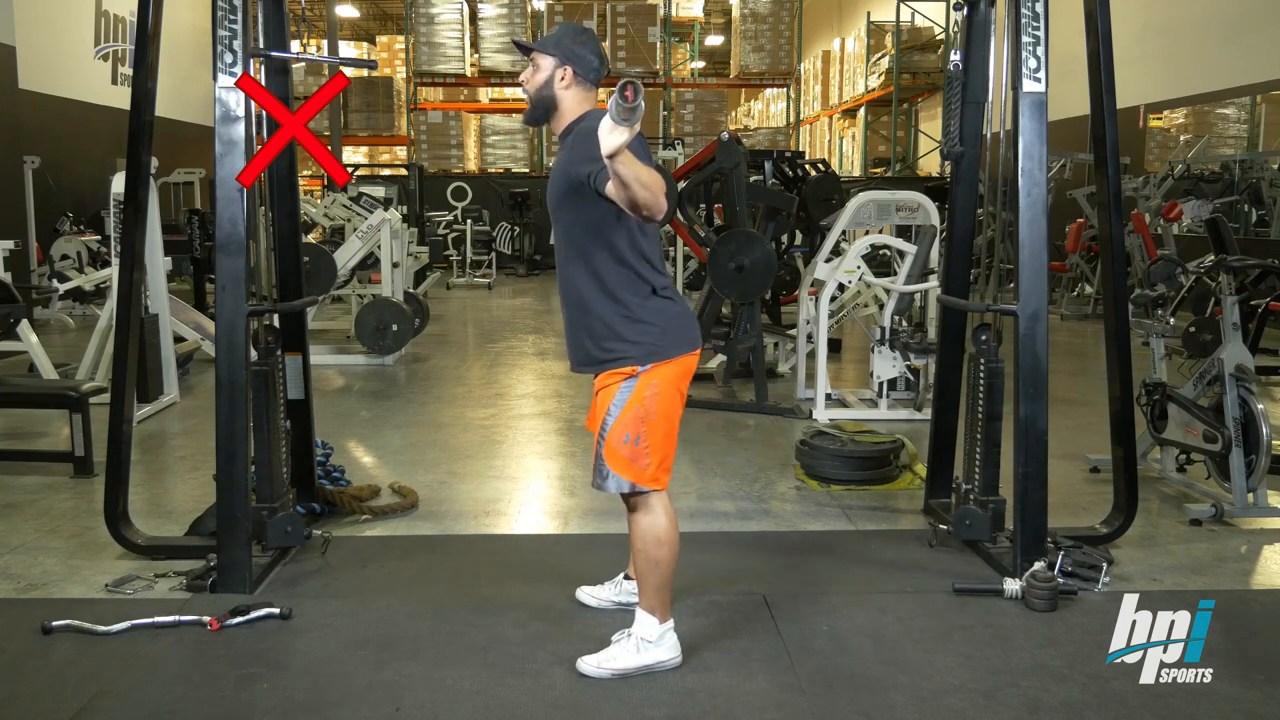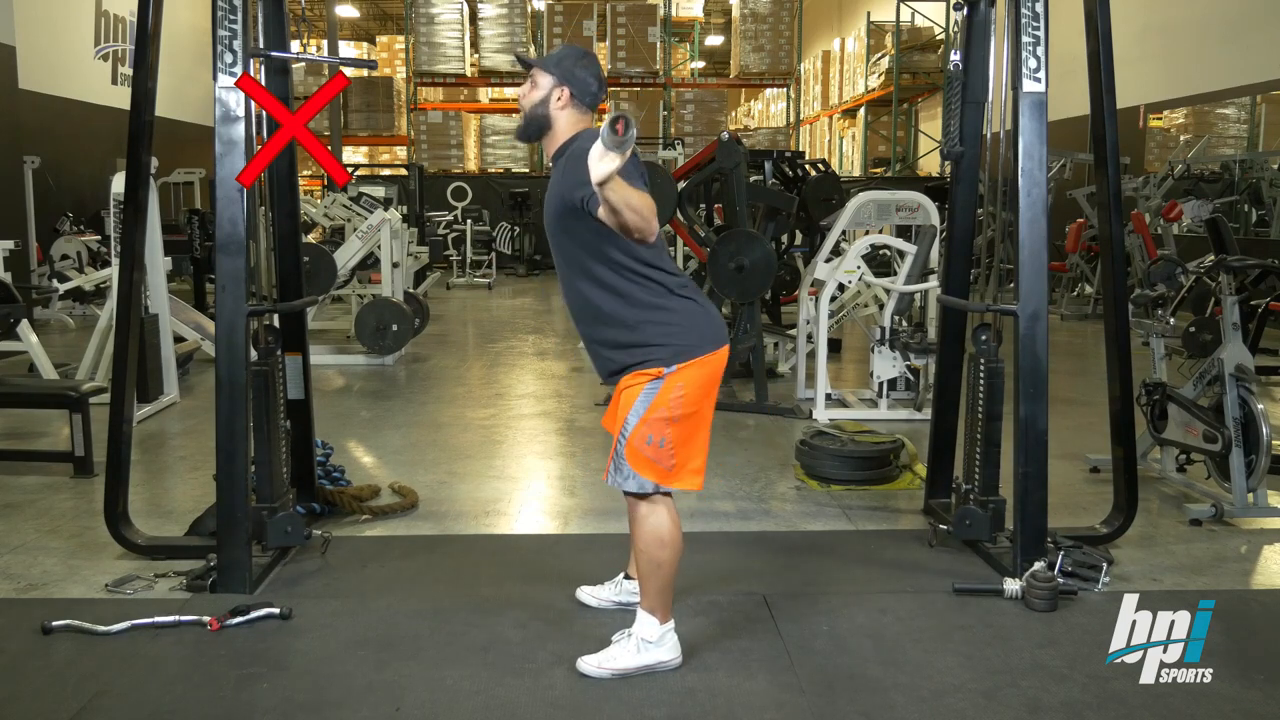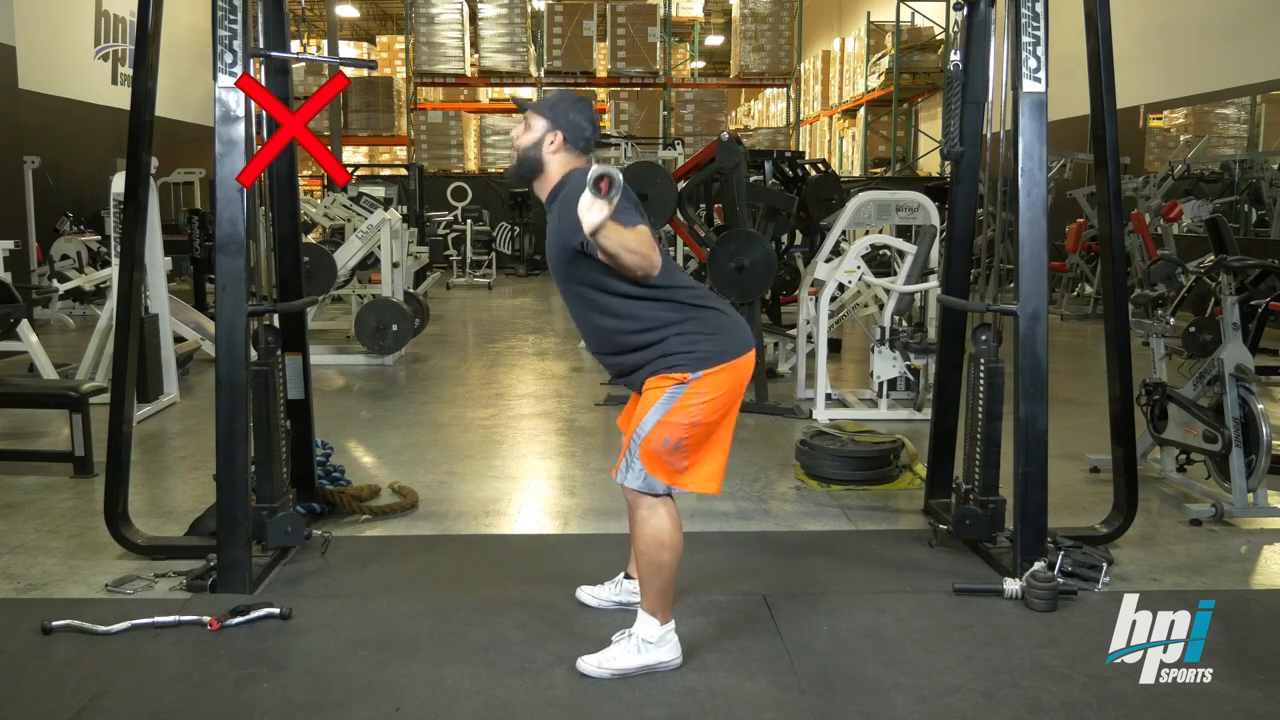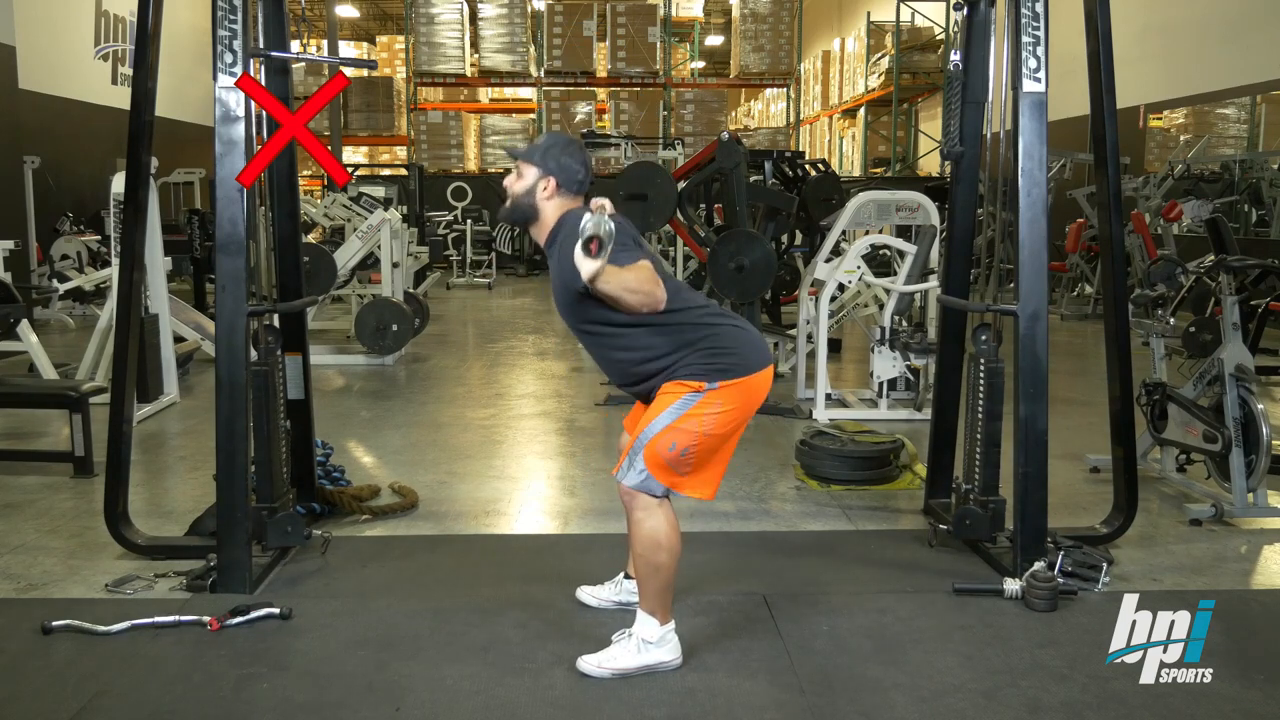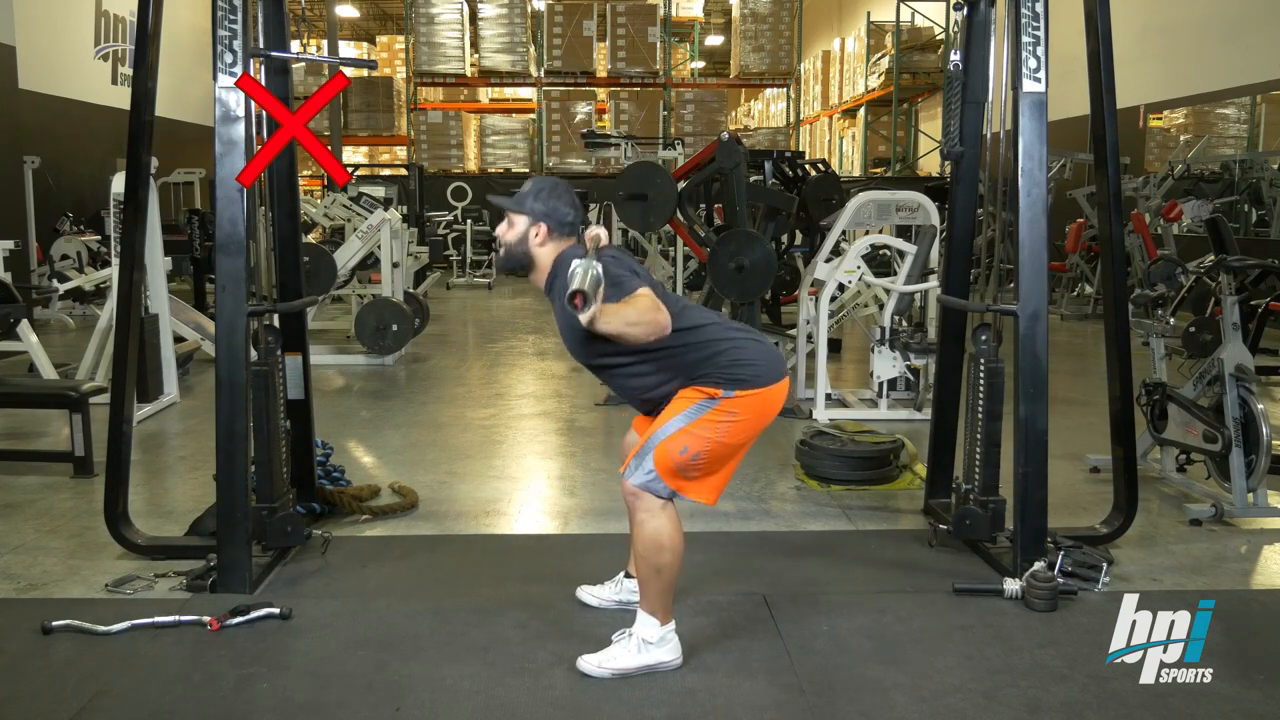
dt=0.2s
person 1, frame 1
left shoulder: (598, 138)
right shoulder: (582, 142)
left elbow: (652, 202)
left wrist: (620, 154)
left hip: (642, 345)
right hip: (626, 340)
left knee: (639, 483)
right knee: (631, 476)
left ankle: (654, 637)
right ankle: (636, 580)
person 1, frame 2
left shoulder: (591, 156)
right shoulder: (576, 159)
left elbow: (644, 225)
left wrist: (609, 182)
left hip: (672, 347)
right hip: (650, 344)
left knee: (645, 481)
right knee: (636, 472)
left ankle: (655, 637)
right ankle: (637, 579)
person 1, frame 3
left shoulder: (582, 193)
right shoulder: (570, 197)
left elbow: (646, 259)
left wrist: (601, 229)
left hip: (701, 354)
right hip: (678, 352)
left knee: (644, 481)
right knee: (637, 466)
left ankle: (655, 637)
right ankle: (638, 581)
person 1, frame 4
left shoulder: (582, 232)
right shoulder: (573, 233)
left elbow: (651, 293)
left wrist: (598, 274)
left hip: (721, 368)
right hip: (700, 364)
left knee: (640, 482)
right knee: (635, 456)
left ankle: (655, 638)
right ankle: (636, 581)
person 1, frame 5
right shoulder: (576, 266)
left elbow: (654, 319)
left wrist: (597, 315)
left hip: (741, 380)
right hip: (719, 374)
left knee: (644, 483)
right knee: (637, 453)
left ankle: (655, 638)
right ankle: (637, 580)
